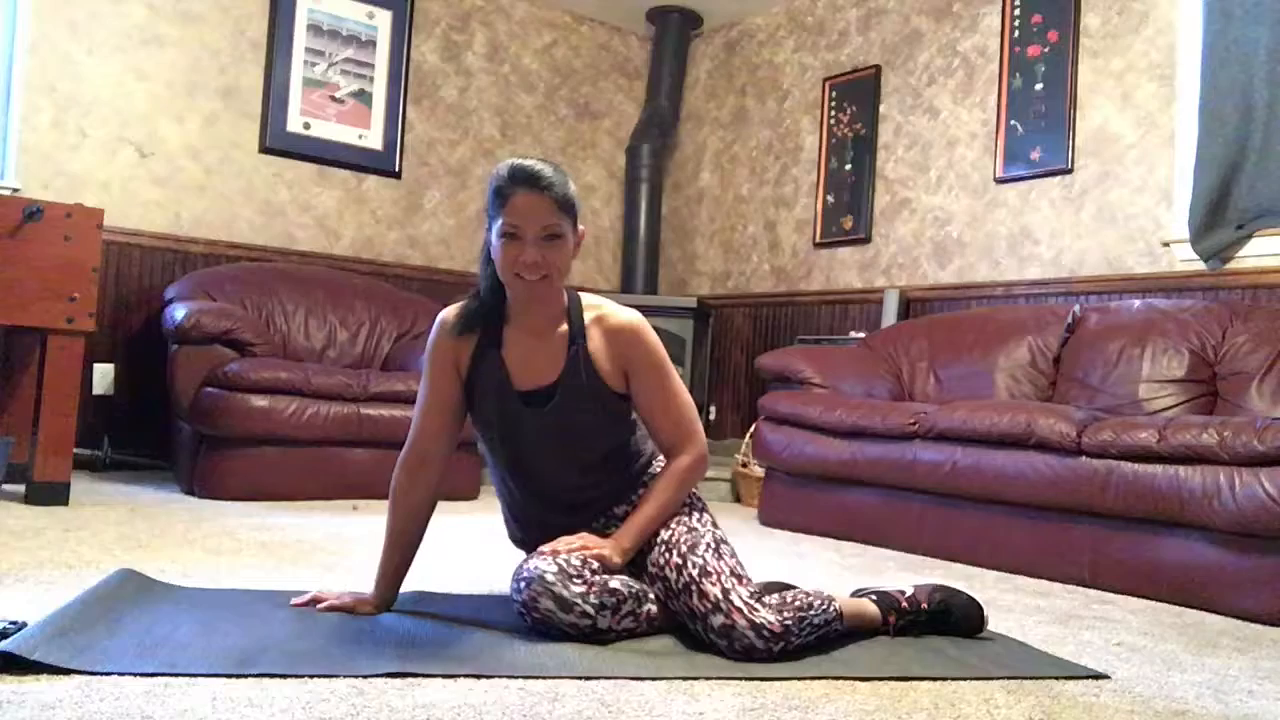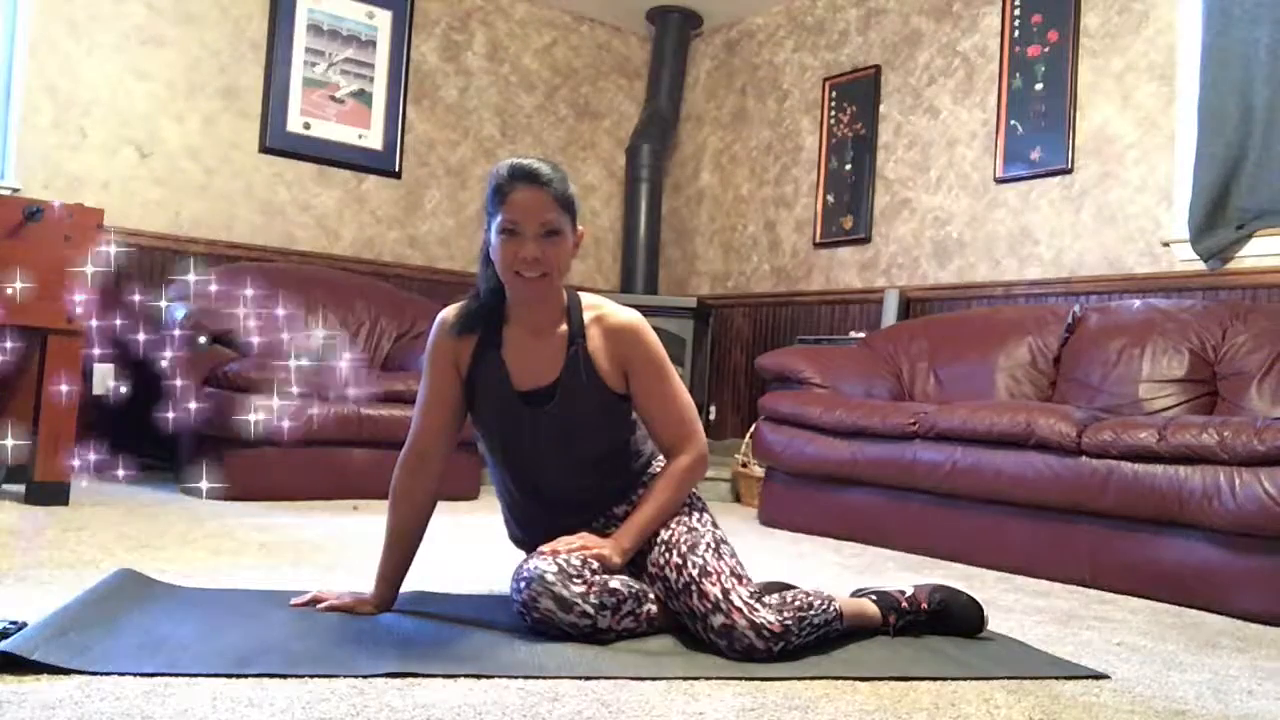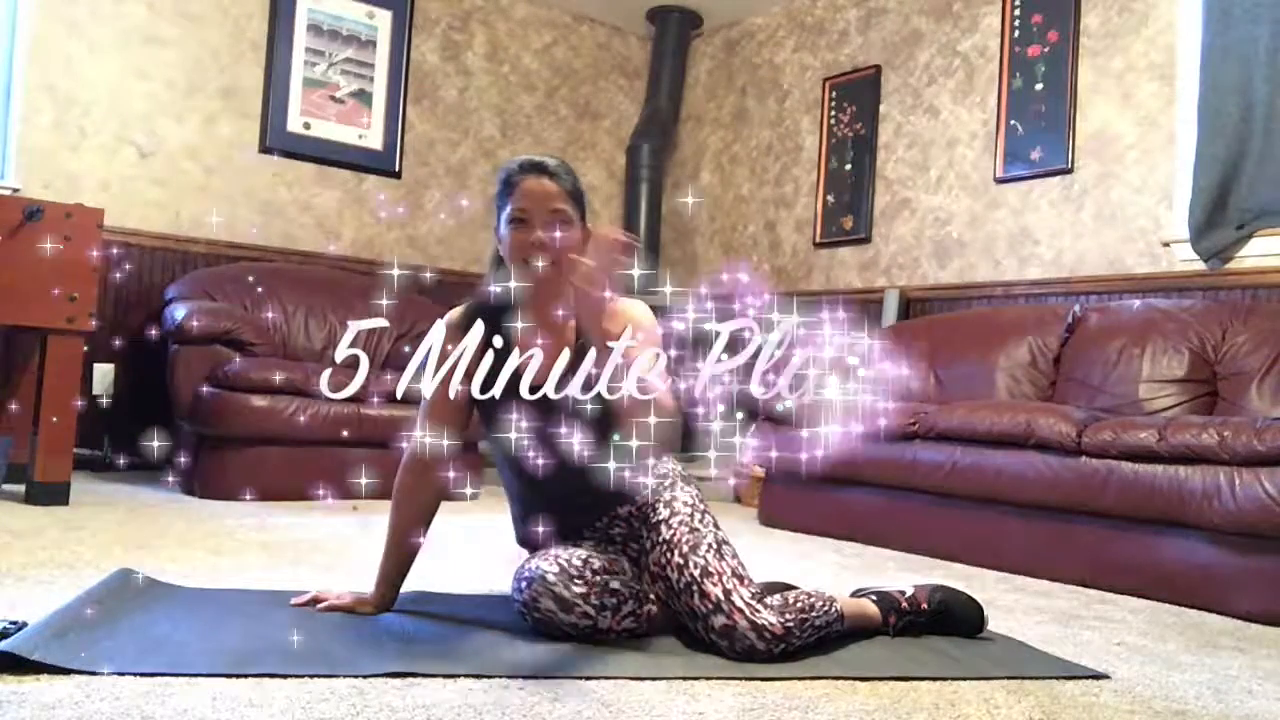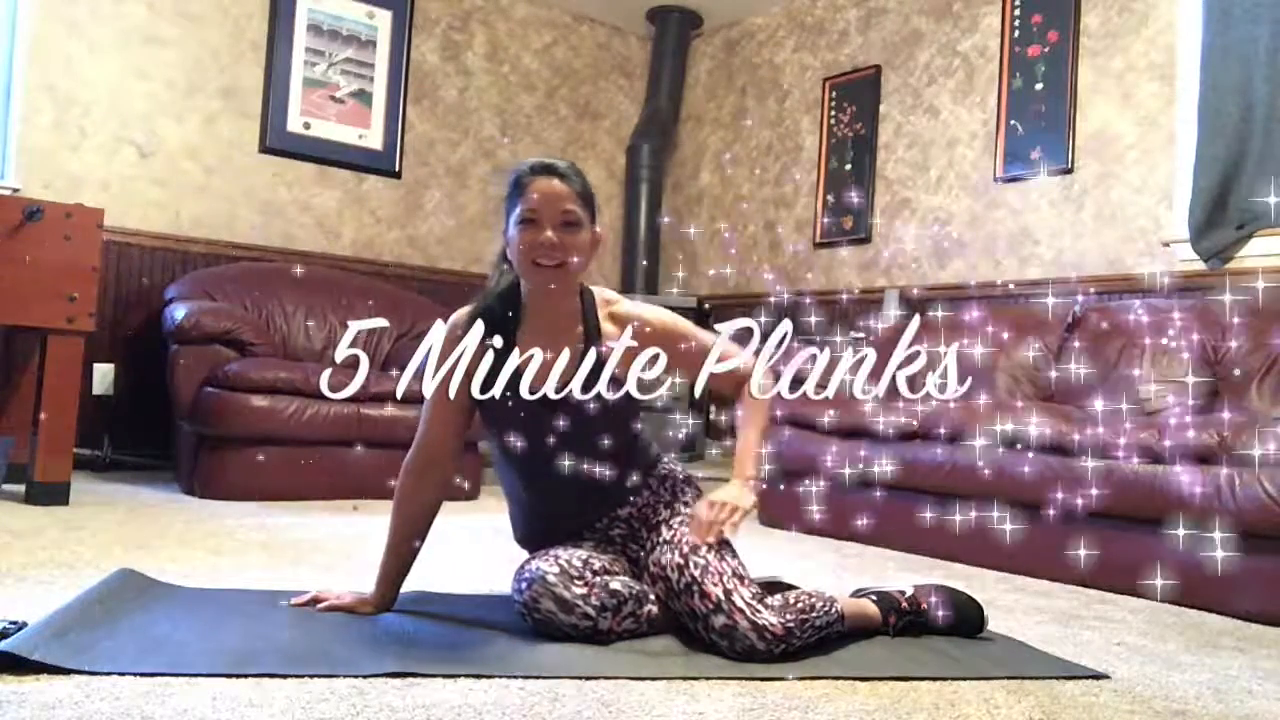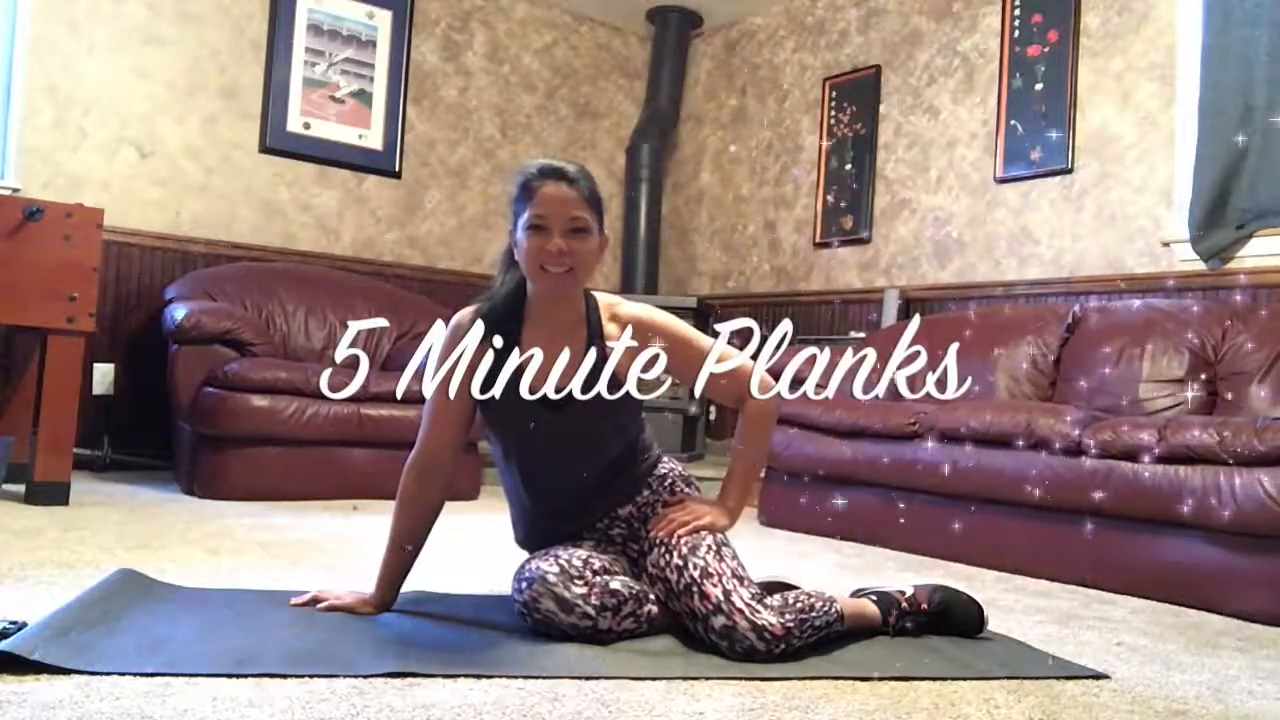
dt=0.5s
person 1, frame 1
left shoulder: (619, 331)
right shoulder: (458, 333)
left elbow: (689, 452)
right elbow: (421, 464)
left wrist: (618, 545)
right wrist: (381, 593)
left hip: (644, 509)
right hip: (553, 544)
left knee: (750, 632)
right knee: (540, 593)
left ankle: (895, 604)
right ankle: (697, 601)
person 1, frame 2
left shoulder: (618, 331)
right shoulder: (458, 333)
left elbow: (689, 452)
right elbow: (421, 464)
left wrist: (619, 544)
right wrist: (380, 594)
left hip: (641, 513)
right hip: (556, 540)
left knee: (748, 631)
right knee: (539, 593)
left ankle: (898, 603)
right ankle: (714, 599)
person 1, frame 3
left shoulder: (626, 318)
right shoulder: (467, 329)
left elbow: (654, 431)
right elbow: (426, 464)
left wrist: (594, 316)
right wrist: (381, 593)
left hip: (646, 505)
right hip: (561, 542)
left knee: (749, 632)
right knee: (542, 595)
left ankle: (896, 605)
right ankle: (691, 598)
person 1, frame 4
left shoulder: (632, 325)
right shoulder: (472, 330)
left elbow: (752, 378)
right elbow: (427, 465)
left wrist: (741, 481)
right wrist: (382, 592)
left hip: (649, 505)
right hip: (560, 540)
left knee: (752, 632)
right knee: (542, 593)
left ankle: (894, 603)
right ankle: (713, 597)
person 1, frame 5
left shoulder: (633, 329)
right shoulder: (475, 332)
left elbow: (758, 395)
right elbow: (430, 465)
left wrist: (728, 505)
right wrist: (382, 593)
left hip: (648, 504)
right hip: (561, 538)
left knee: (750, 632)
right knee: (542, 593)
left ankle: (896, 604)
right ankle: (709, 596)
